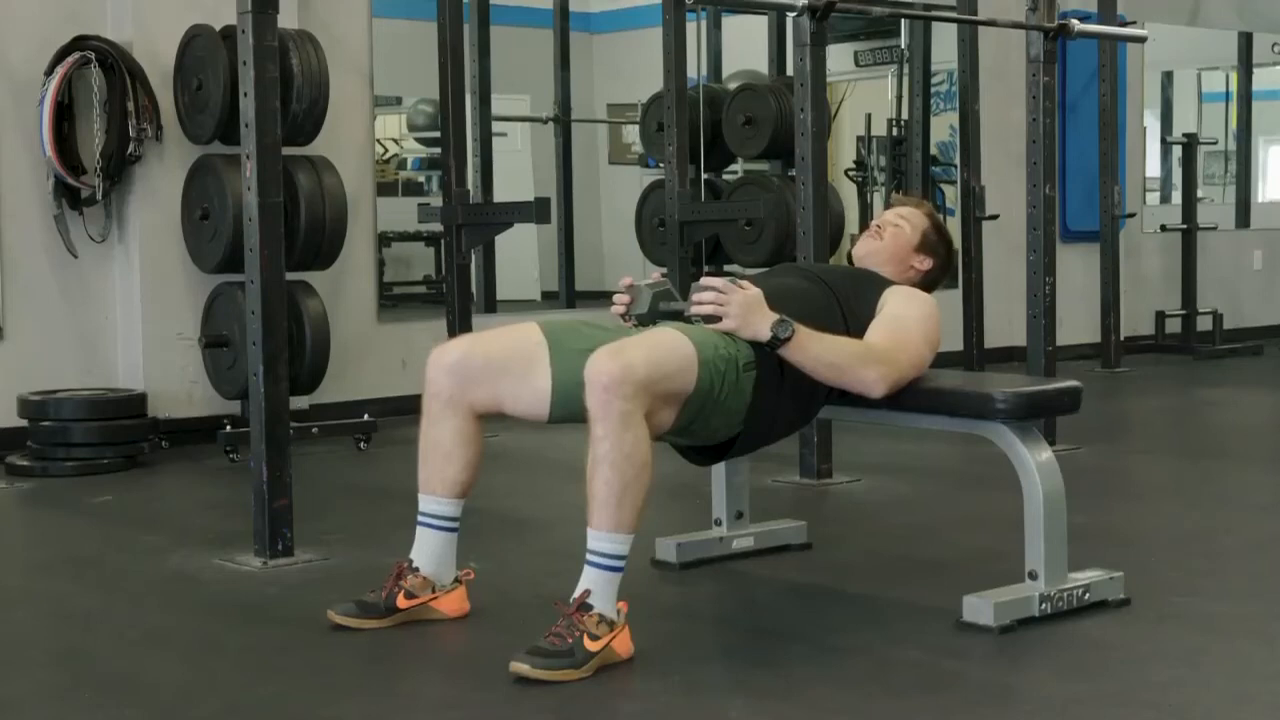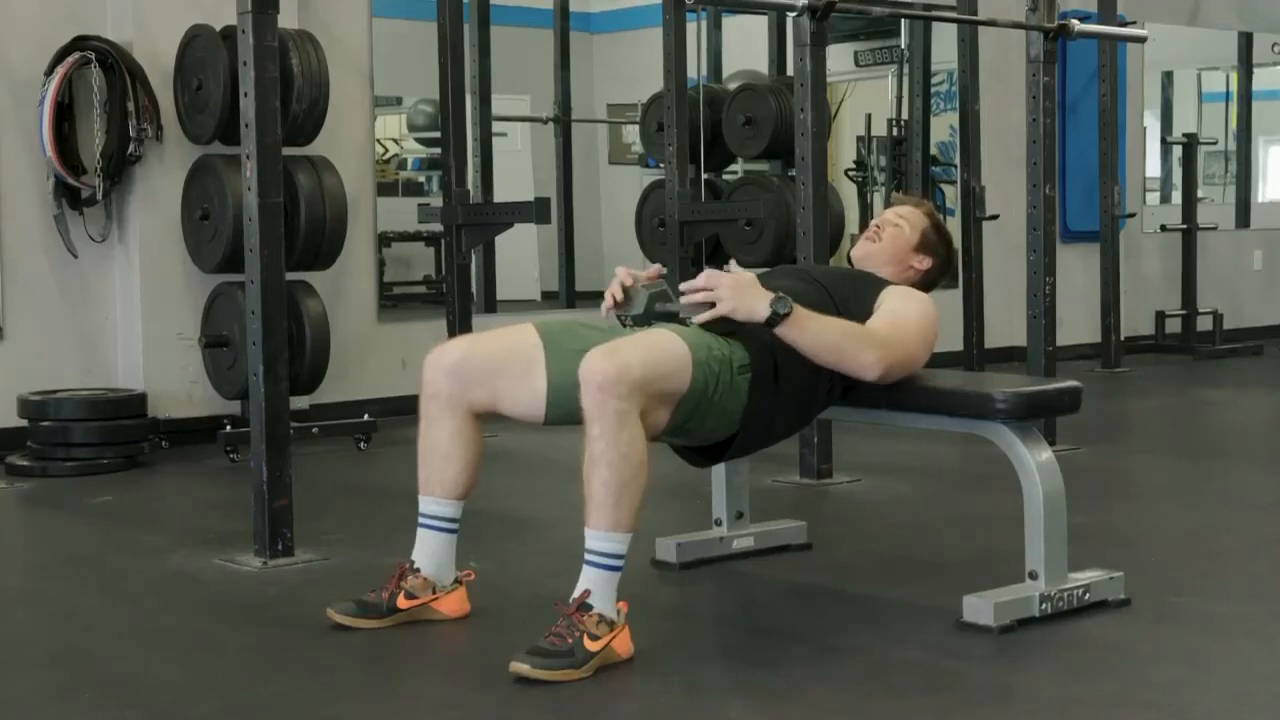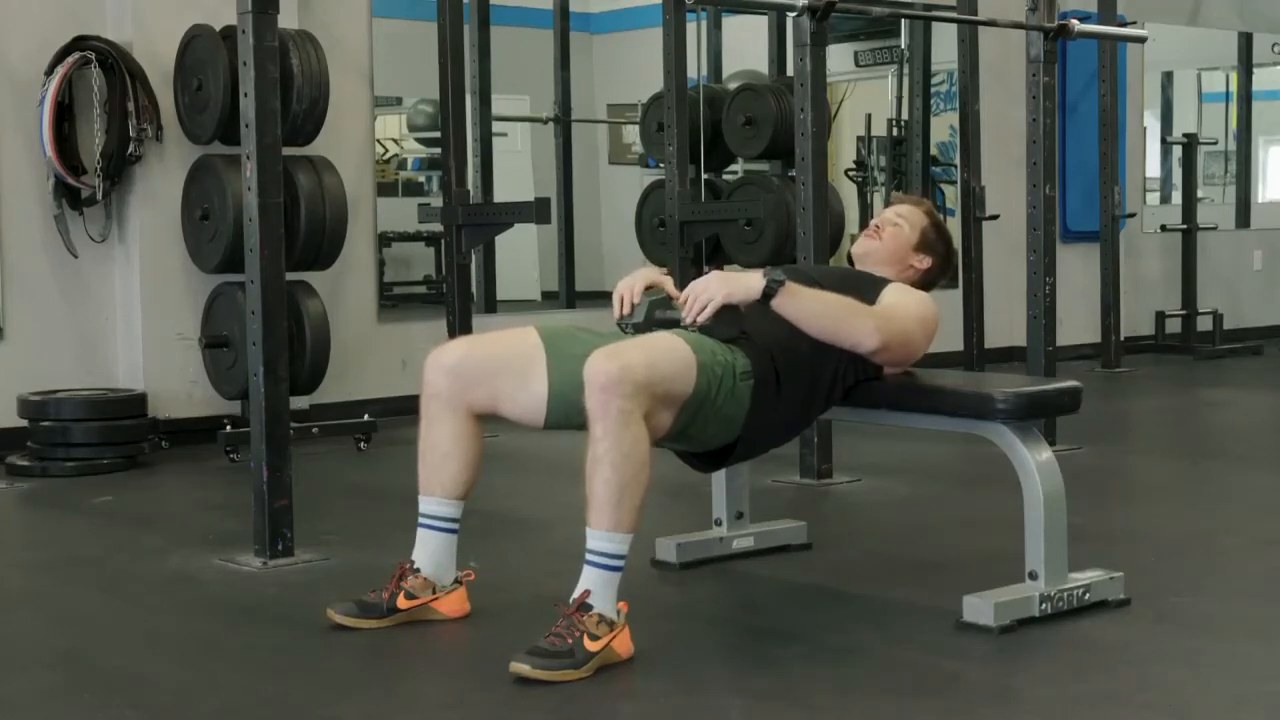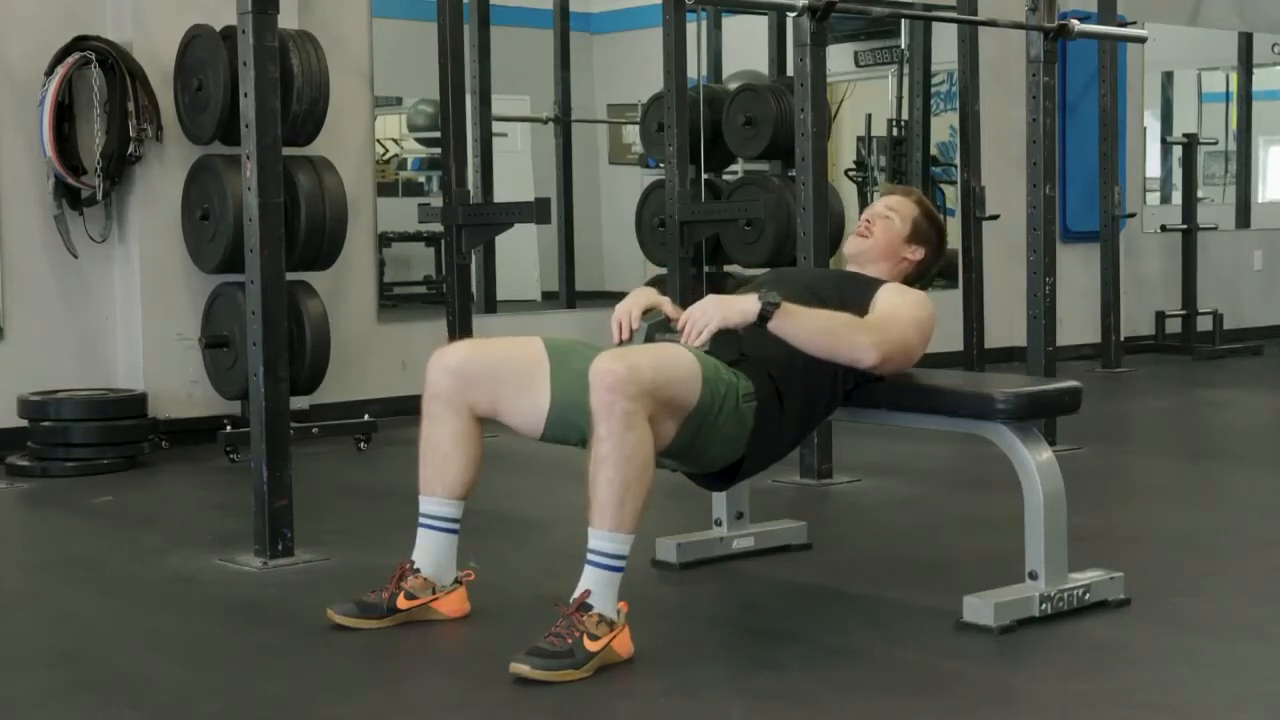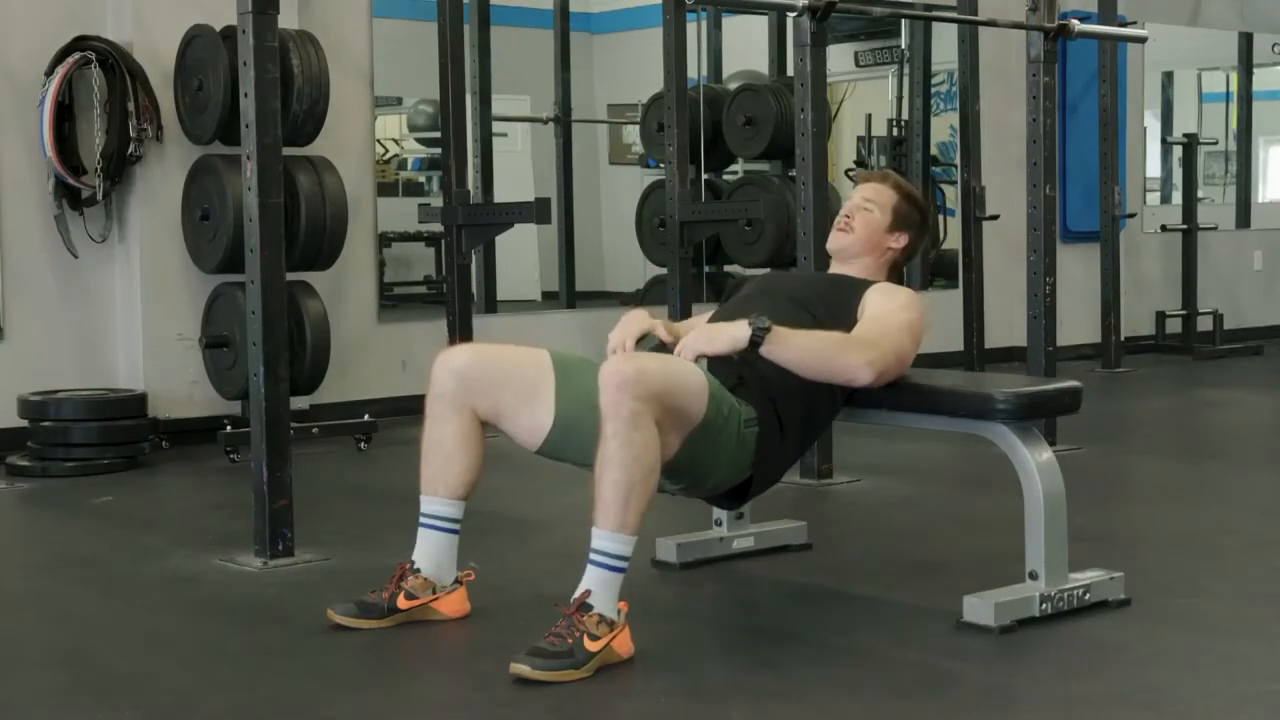
dt=1s
person 1, frame 1
left shoulder: (907, 301)
right shoulder: (810, 276)
left elbow: (878, 373)
left wrist: (771, 326)
left hip: (739, 363)
right hip: (667, 338)
left knee: (615, 376)
right knee: (453, 365)
left ankle: (598, 615)
right ankle: (430, 576)
person 1, frame 2
left shoulder: (907, 304)
right shoulder: (808, 277)
left elbow: (874, 359)
left wrist: (767, 306)
left hip: (734, 365)
right hip: (667, 341)
left knee: (608, 376)
right knee: (450, 366)
left ankle: (597, 614)
right ankle: (431, 578)
person 1, frame 3
left shoulder: (908, 304)
right shoulder: (810, 280)
left elbow: (872, 335)
left wrist: (762, 283)
right wrist: (658, 280)
left hip: (737, 373)
right hip: (671, 349)
left knee: (613, 376)
right knee: (451, 367)
left ankle: (597, 615)
right ankle: (431, 577)
person 1, frame 4
left shoulder: (903, 302)
right shoulder: (796, 276)
left elbow: (871, 348)
left wrist: (758, 306)
right wrist: (659, 300)
left hip: (735, 396)
right hip: (665, 376)
left knee: (617, 377)
right knee: (454, 368)
left ankle: (598, 615)
right ankle: (431, 578)
person 1, frame 5
left shoulder: (891, 301)
right shoulder: (780, 281)
left elbow: (865, 363)
left wrist: (749, 332)
right wrist: (650, 320)
left hip: (733, 421)
right hip: (655, 395)
left knee: (626, 380)
right knee: (460, 369)
left ankle: (598, 614)
right ankle: (431, 579)
